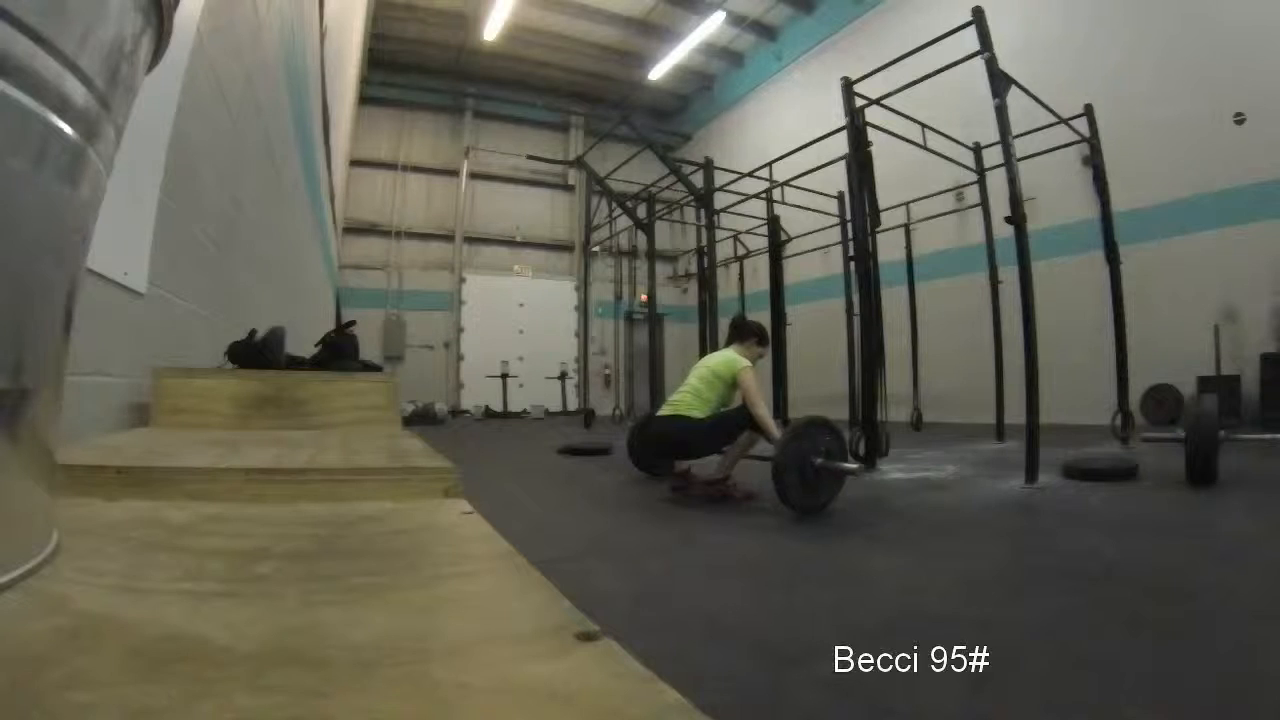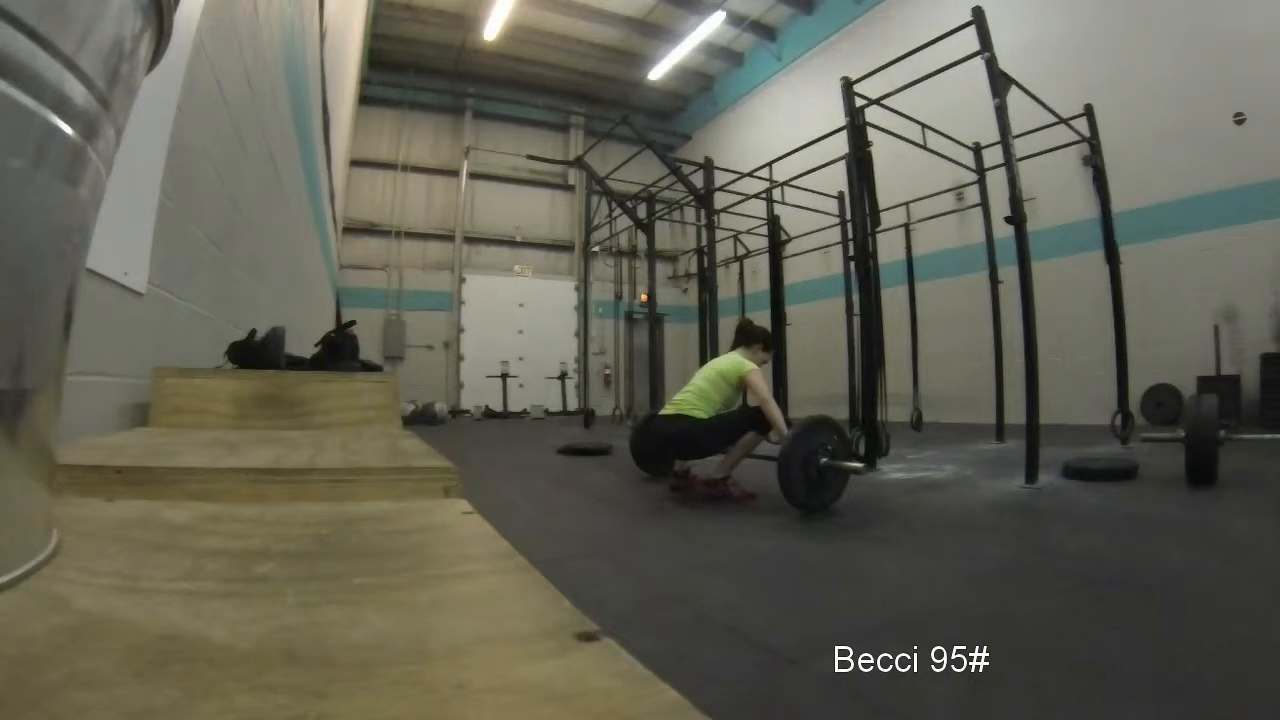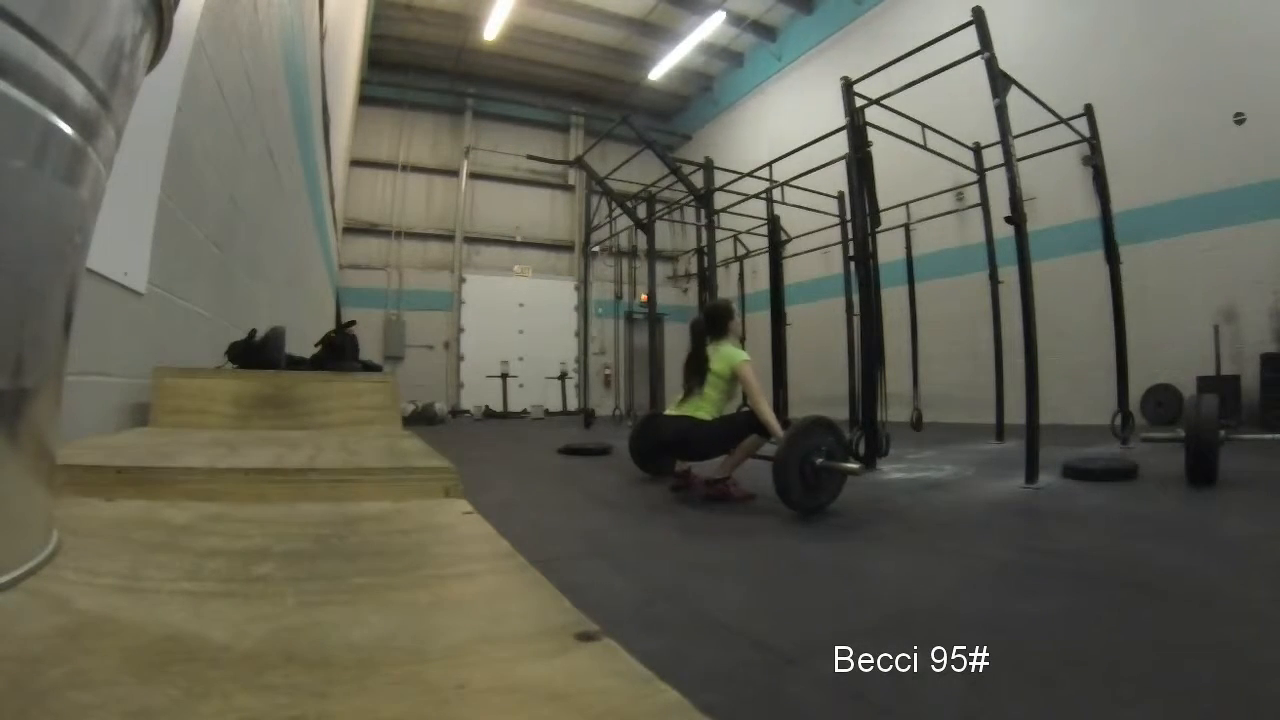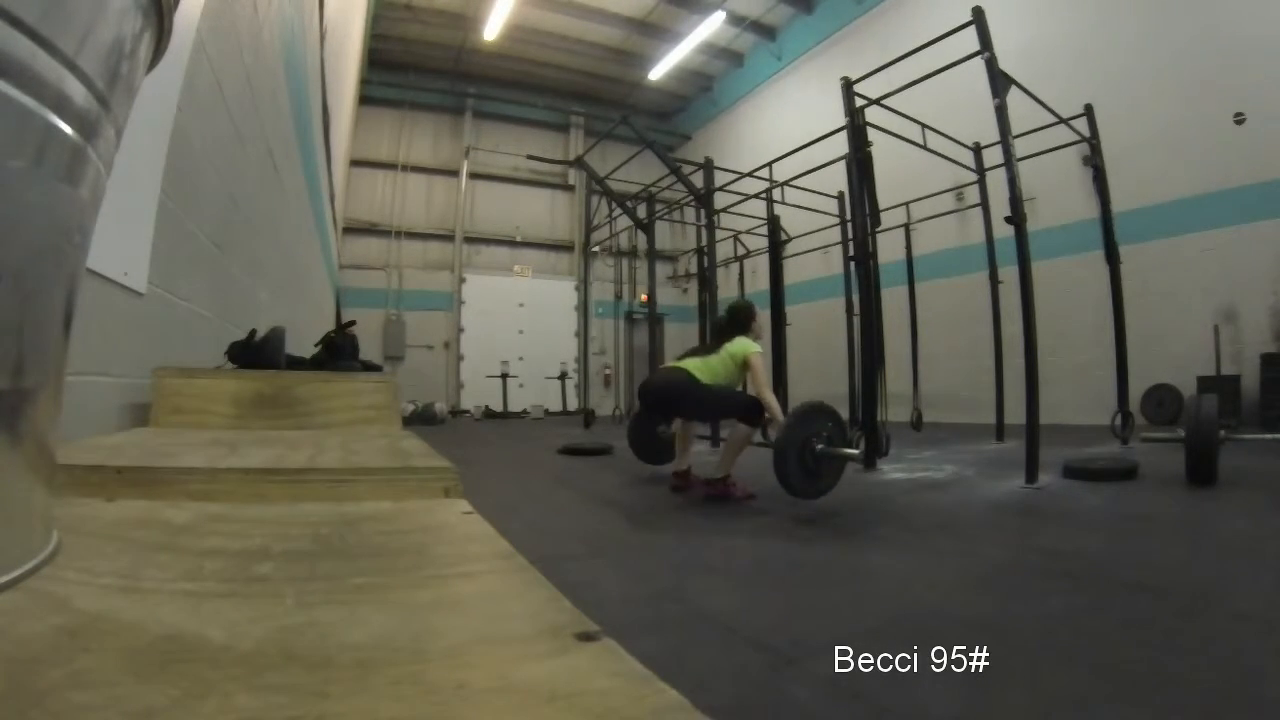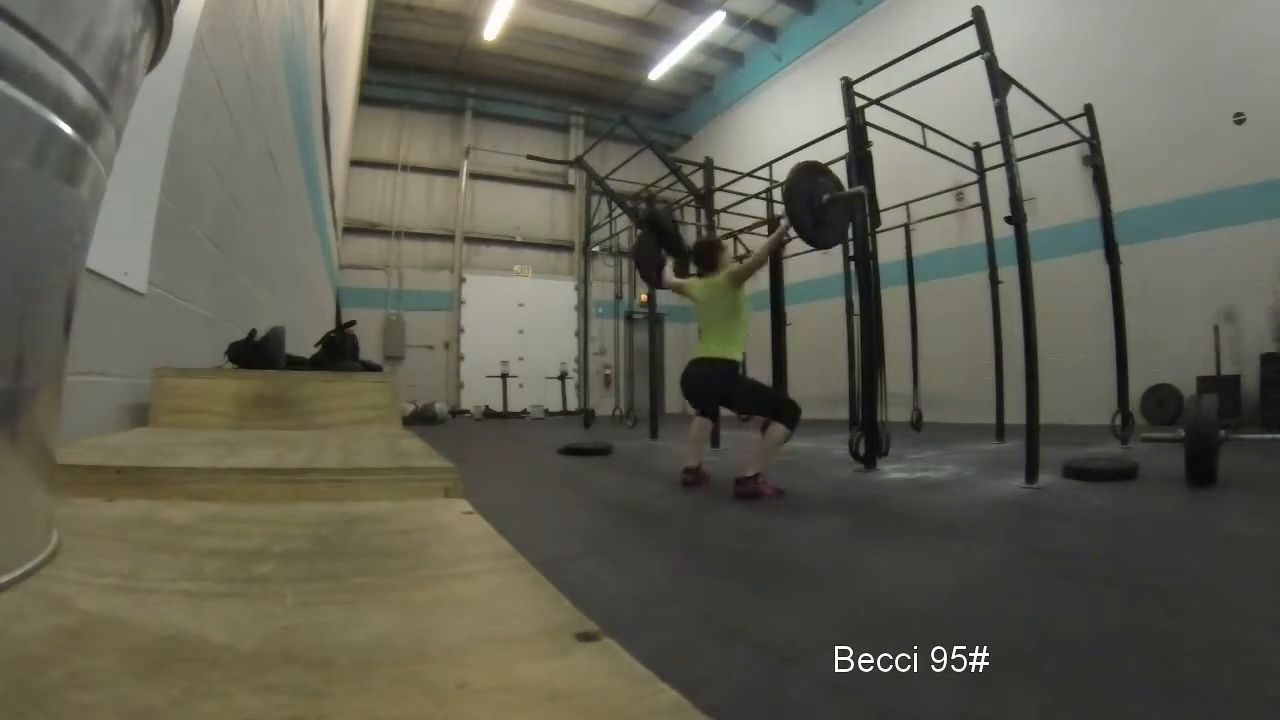
dt=1s
person 1, frame 1
left shoulder: (713, 357)
right shoulder: (739, 362)
right elbow: (757, 405)
left hip: (660, 432)
right hip: (681, 433)
right knee: (754, 419)
left ankle: (681, 473)
right ankle: (717, 481)
person 1, frame 2
left shoulder: (719, 361)
right shoulder: (745, 366)
right elbow: (766, 402)
left hip: (661, 431)
right hip: (683, 433)
right knee: (761, 417)
left ankle: (681, 473)
right ankle: (717, 480)
person 1, frame 3
left shoulder: (703, 353)
right shoulder: (735, 356)
right elbow: (758, 401)
left hip: (667, 431)
right hip: (691, 435)
right knee: (761, 423)
left ankle: (682, 473)
right ankle: (718, 481)
person 1, frame 4
left shoulder: (723, 344)
right shoulder: (749, 347)
right elbow: (764, 392)
left hip: (652, 390)
right hip: (678, 388)
left knee: (690, 404)
right knee: (751, 408)
left ankle: (681, 473)
right ankle: (719, 481)
person 1, frame 5
left shoulder: (694, 286)
right shoulder: (728, 280)
left elbow: (668, 279)
right elbow: (761, 254)
right wrist: (786, 225)
left hip: (692, 376)
right hip: (721, 374)
left knee: (707, 408)
right knee: (788, 412)
left ankle: (691, 469)
right ankle: (749, 479)
